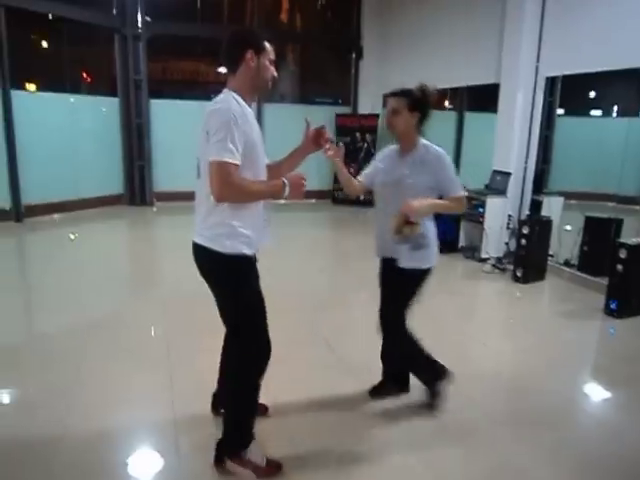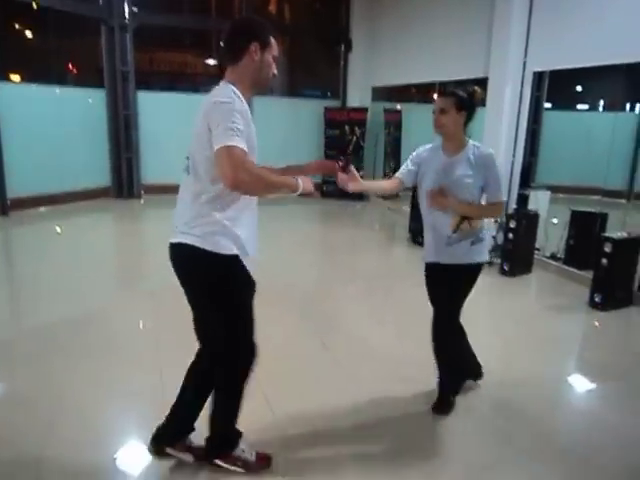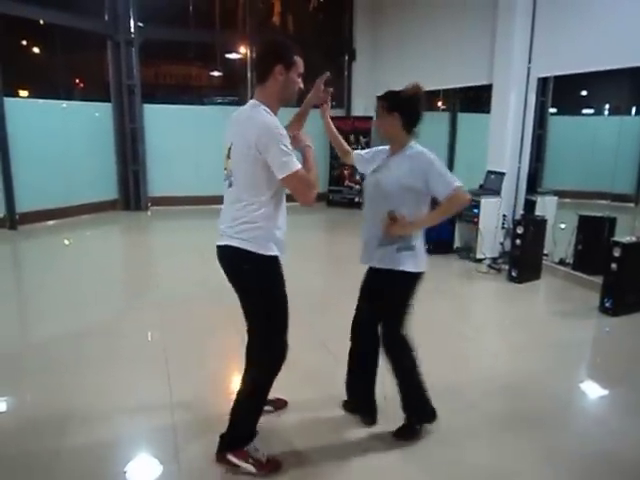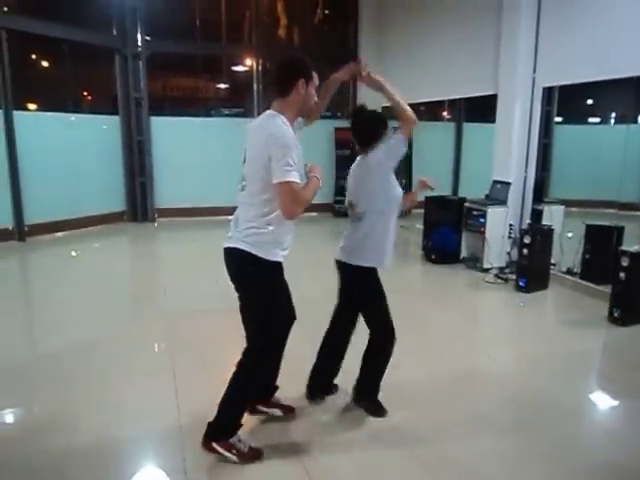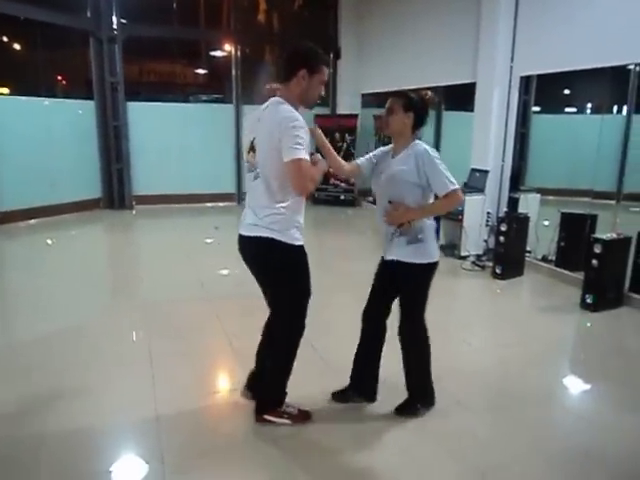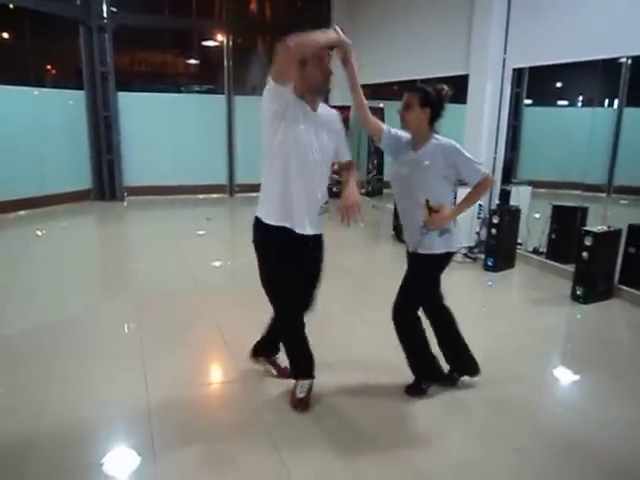
dt=0.7s
person 1, frame 1
left shoulder: (242, 112)
right shoulder: (227, 110)
left elbow: (261, 175)
right elbow: (225, 188)
left wrist: (304, 150)
right wrist: (285, 188)
left hip: (231, 248)
right hip: (224, 250)
left knee: (241, 333)
right knee: (255, 345)
left ankle: (228, 400)
person 1, frame 2
left shoulder: (228, 102)
right shoulder: (227, 102)
left elbow: (247, 173)
right elbow: (238, 177)
left wrist: (304, 168)
right wrist: (296, 184)
left hip: (206, 249)
right hip: (210, 253)
left knee: (220, 349)
right knee: (235, 352)
left ankle: (173, 435)
right ankle: (223, 446)
person 1, frame 3
left shoulder: (245, 117)
right shoulder: (265, 125)
right elbow: (306, 192)
left wrist: (309, 107)
right wrist: (307, 149)
left hip: (235, 245)
right hip: (253, 251)
left knee: (264, 330)
right knee: (272, 345)
left ankle: (252, 397)
right ankle: (237, 442)
person 1, frame 4
left shoulder: (267, 123)
right shoulder: (282, 136)
left elbow: (310, 113)
right elbow: (292, 206)
left wrist: (337, 81)
right wrist: (315, 180)
left hip: (247, 250)
right hip: (257, 255)
left knee: (280, 322)
right knee: (264, 345)
left ankle: (261, 396)
right ankle: (221, 432)
person 1, frame 5
left shoulder: (264, 113)
right shoulder: (290, 120)
right elbow: (303, 183)
right wrist: (320, 165)
left hip: (254, 235)
right hip: (278, 241)
left knee: (283, 313)
right knee: (291, 322)
left ankle: (259, 383)
right ankle: (270, 404)
person 1, frame 6
left shoulder: (332, 117)
right shoulder: (278, 101)
left elbow: (346, 165)
right elbow: (289, 48)
left wrist: (351, 189)
right wrist: (331, 37)
left hip: (311, 229)
right hip: (275, 227)
left knee: (297, 302)
right knee: (289, 306)
left ankle: (265, 349)
right ankle: (303, 375)
person 2, frame 1
left shoulder: (433, 157)
right shoulder: (385, 156)
left elbow: (461, 202)
right elbow: (355, 189)
left wrist: (428, 204)
right wrist: (339, 164)
left hip: (416, 257)
right hip: (390, 253)
left knee: (392, 322)
right knee: (389, 317)
left ankle: (433, 373)
right ankle: (395, 379)
person 2, frame 2
left shoulder: (482, 157)
right shoulder: (424, 155)
left elbow: (497, 208)
right elbow: (394, 185)
left wrist: (456, 205)
right wrist: (361, 185)
left hip: (468, 256)
right hip: (435, 255)
left knee: (443, 321)
right knee: (445, 320)
left ankle: (448, 387)
right ankle: (467, 368)
person 2, frame 3
left shoulder: (421, 158)
right shoulder: (379, 157)
left elbow: (460, 197)
right elbow: (347, 155)
left wrist: (416, 222)
right wrist: (325, 117)
left hip: (401, 262)
right hip: (383, 260)
left knee: (391, 336)
right knee: (364, 330)
left ankle: (419, 410)
right ankle: (361, 401)
person 2, frame 4
left shoulder: (360, 169)
right shoulder: (378, 163)
right elbow: (409, 121)
left wrist: (416, 193)
right wrist: (381, 86)
left hip: (351, 260)
right hip: (362, 264)
left knee: (343, 321)
right knee: (383, 332)
left ankle: (319, 385)
right ankle: (366, 393)
person 2, frame 5
left shoulder: (423, 155)
right shoulder: (382, 156)
left elbow: (455, 198)
right elbow: (345, 170)
left wrist: (412, 213)
right wrist: (319, 138)
left hip: (418, 256)
right hip: (392, 254)
left knee: (411, 325)
right knee: (372, 318)
left ankle: (422, 395)
right ankle: (362, 385)
person 2, frame 6
left shoulder: (446, 150)
right shoulder: (398, 143)
left elbow: (486, 182)
right elbow: (365, 117)
left wrist: (453, 213)
right wrist: (350, 70)
left hip: (435, 246)
right hip: (415, 245)
left knee: (404, 311)
right knee: (431, 305)
left ankle: (427, 373)
right ankle: (462, 363)
